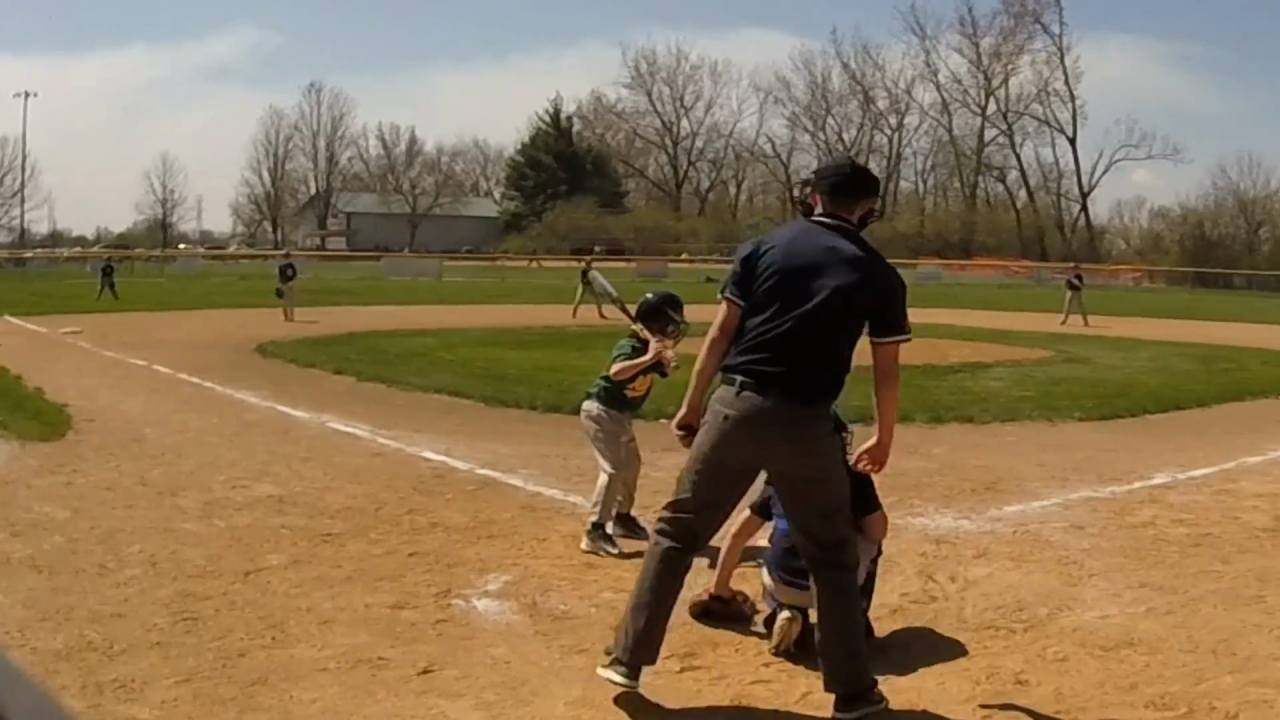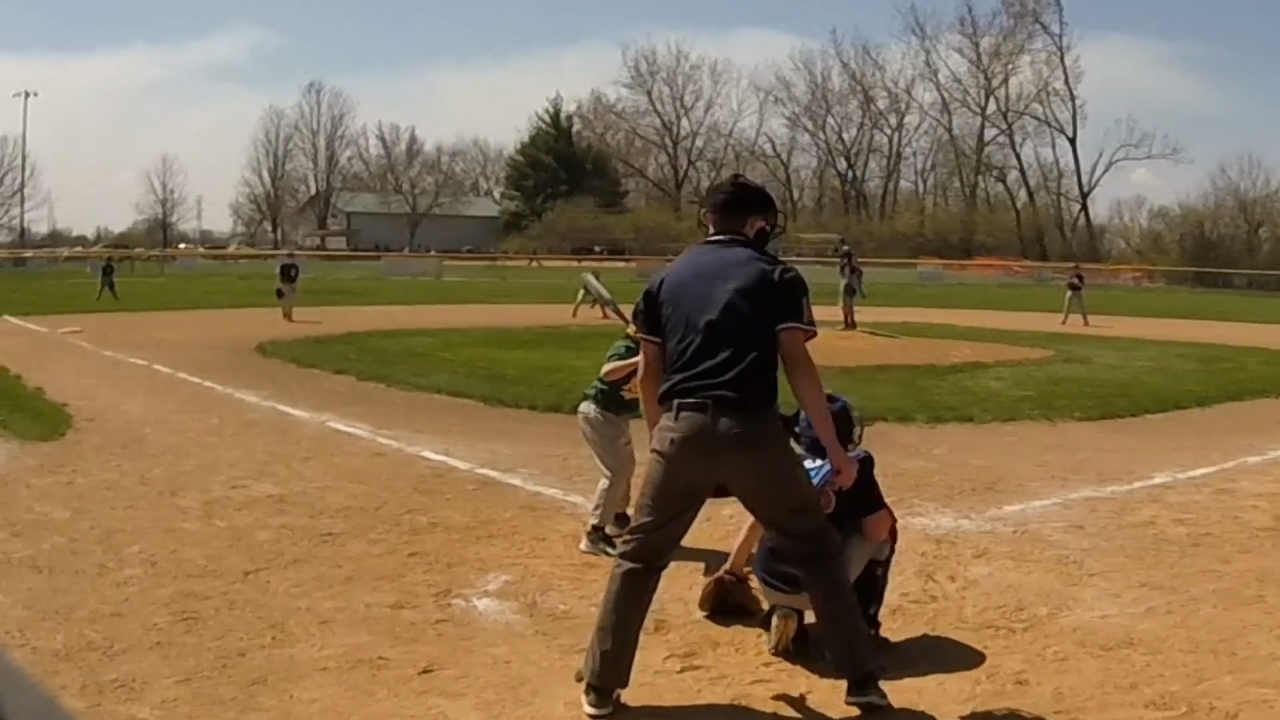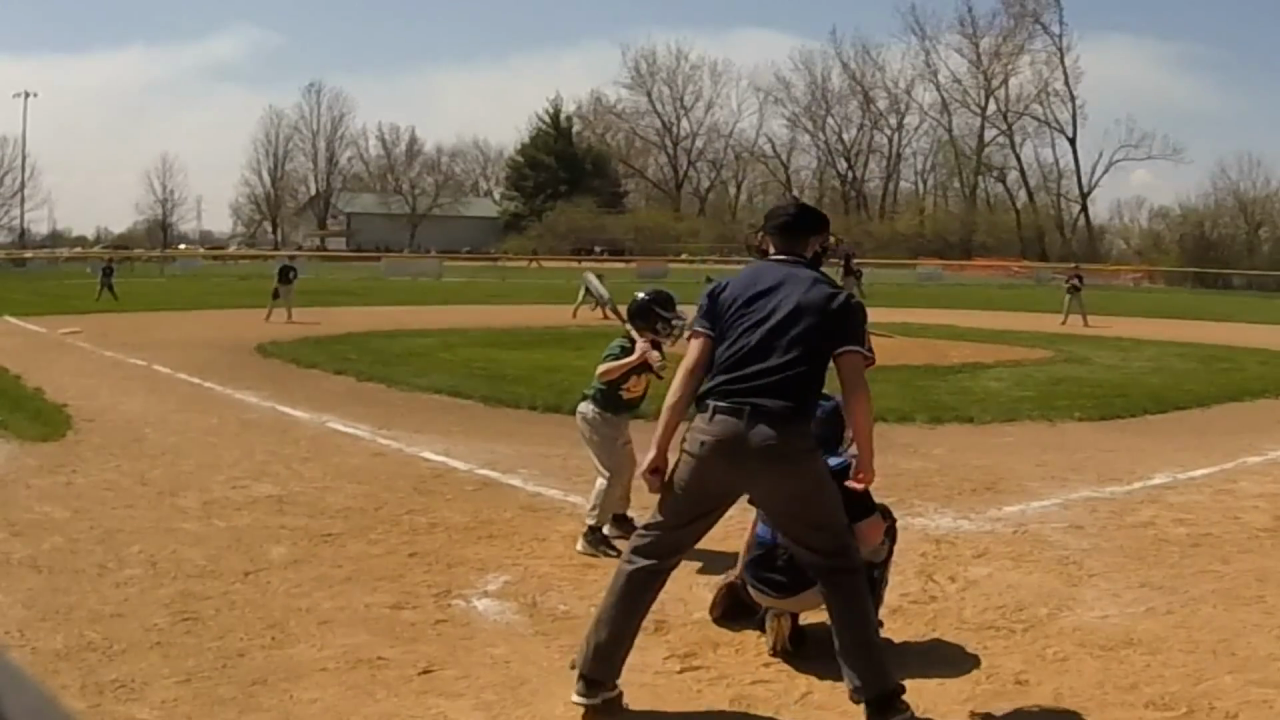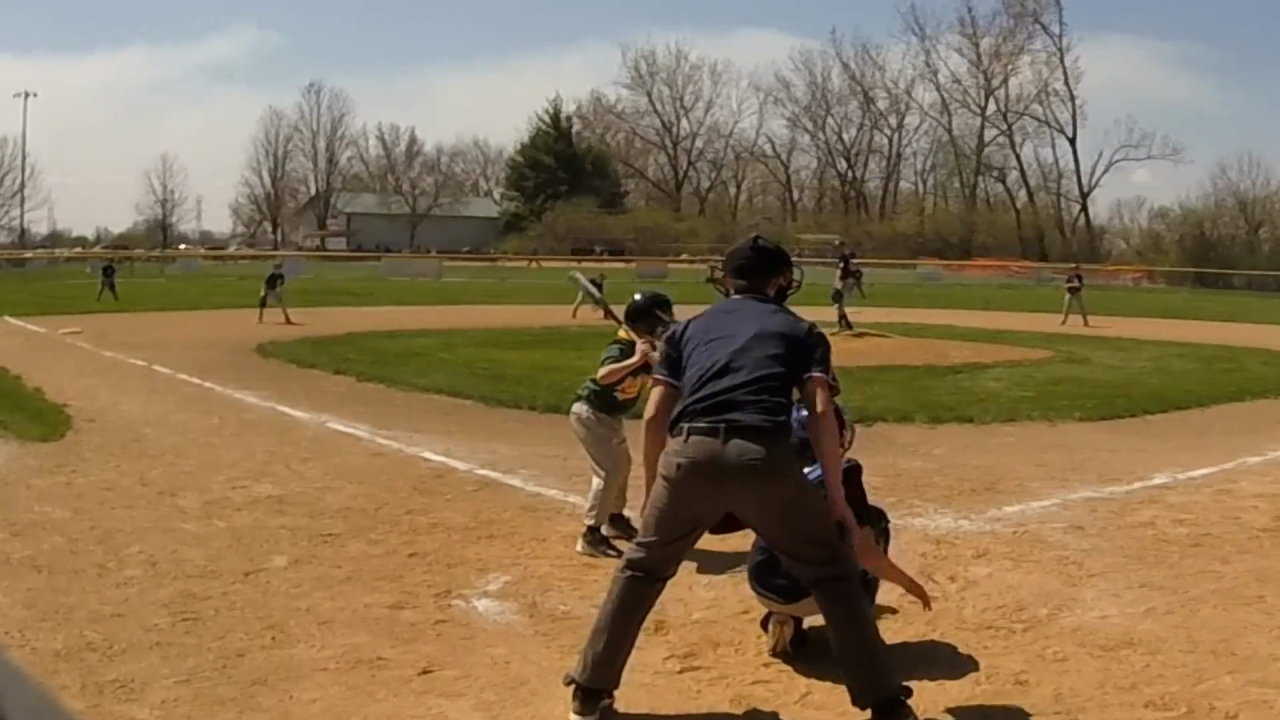
dt=0.5s
person 1, frame 1
left shoulder: (763, 248)
right shoulder: (878, 274)
left elbow: (721, 334)
right elbow: (887, 373)
left wrist: (692, 405)
right wrist: (882, 443)
left hip: (735, 407)
right hip: (805, 423)
left knee: (677, 531)
right knee: (834, 556)
left ankle: (628, 657)
person 1, frame 2
left shoulder: (665, 278)
right shoulder: (777, 276)
left elbow: (647, 374)
right elbow: (797, 365)
left wrist: (660, 435)
right wrist: (833, 447)
left hip: (681, 429)
right hip: (752, 430)
left knee: (639, 556)
right knee: (816, 549)
person 1, frame 3
left shoulder: (726, 288)
right shoulder: (837, 300)
left elbow: (691, 369)
right elbow: (854, 389)
left wrist: (658, 447)
right wrist: (865, 461)
left hip: (713, 432)
right hip: (784, 441)
left knee: (652, 549)
right knee: (839, 565)
left ankle: (594, 677)
person 1, frame 4
left shoulder: (689, 327)
right shoulder: (801, 331)
left elbow: (654, 418)
right elbow: (822, 414)
left wrist: (651, 492)
right wrist: (837, 498)
left hip: (690, 452)
right hip: (764, 456)
left knee: (642, 566)
right knee: (832, 571)
person 2, frame 1
right shoulder: (851, 475)
left elbow: (736, 536)
right elbow: (877, 532)
left wrist: (719, 589)
left hip: (784, 586)
right knee: (869, 536)
left ankle: (787, 613)
person 2, frame 2
right shoulder: (855, 468)
left elbow: (755, 525)
right elbow: (879, 532)
left wrist: (733, 568)
left hip: (769, 586)
right knee: (884, 524)
left ankle: (785, 613)
right ankle: (863, 623)
person 2, frame 3
right shoulder: (840, 470)
right elbow: (871, 537)
left wrist: (740, 573)
right wrist: (863, 501)
left hip: (759, 588)
right hip: (806, 590)
right knee: (881, 520)
left ankle: (778, 615)
person 2, frame 4
right shoulder: (842, 476)
right elbow: (864, 552)
right wrist: (908, 583)
left hip: (762, 590)
right hip: (807, 594)
right knee: (874, 519)
left ankle: (784, 619)
person 3, frame 1
left shoulder: (654, 347)
right shoulder: (630, 347)
right elbow: (615, 372)
left wrist: (664, 358)
right wrist: (648, 357)
left hip: (619, 414)
right hip: (601, 411)
left knee: (631, 464)
right knee: (613, 468)
left ankle: (621, 517)
right ankle: (595, 531)
person 3, frame 2
right shoulder: (626, 349)
right elbow: (607, 372)
right wrist: (640, 359)
left hip: (618, 416)
right hip: (598, 414)
left knee: (626, 466)
right knee: (615, 472)
left ankle: (618, 517)
right ankle: (594, 535)
person 3, frame 3
left shoulder: (651, 346)
right shoulder: (622, 347)
right elbow: (601, 373)
left wrist: (653, 361)
right wrist: (635, 357)
left hip: (617, 415)
right hip: (596, 414)
left knee: (626, 466)
right knee: (612, 472)
left ankle: (617, 518)
right ankle: (592, 534)
person 3, frame 4
left shoulder: (644, 347)
right shoulder: (619, 349)
left elbow: (648, 378)
right elbow: (602, 376)
left wrist: (651, 362)
right wrist: (635, 359)
left hip: (611, 416)
right hip: (591, 414)
left knee: (622, 465)
right knee: (608, 471)
left ankle: (614, 519)
right ankle: (591, 535)
